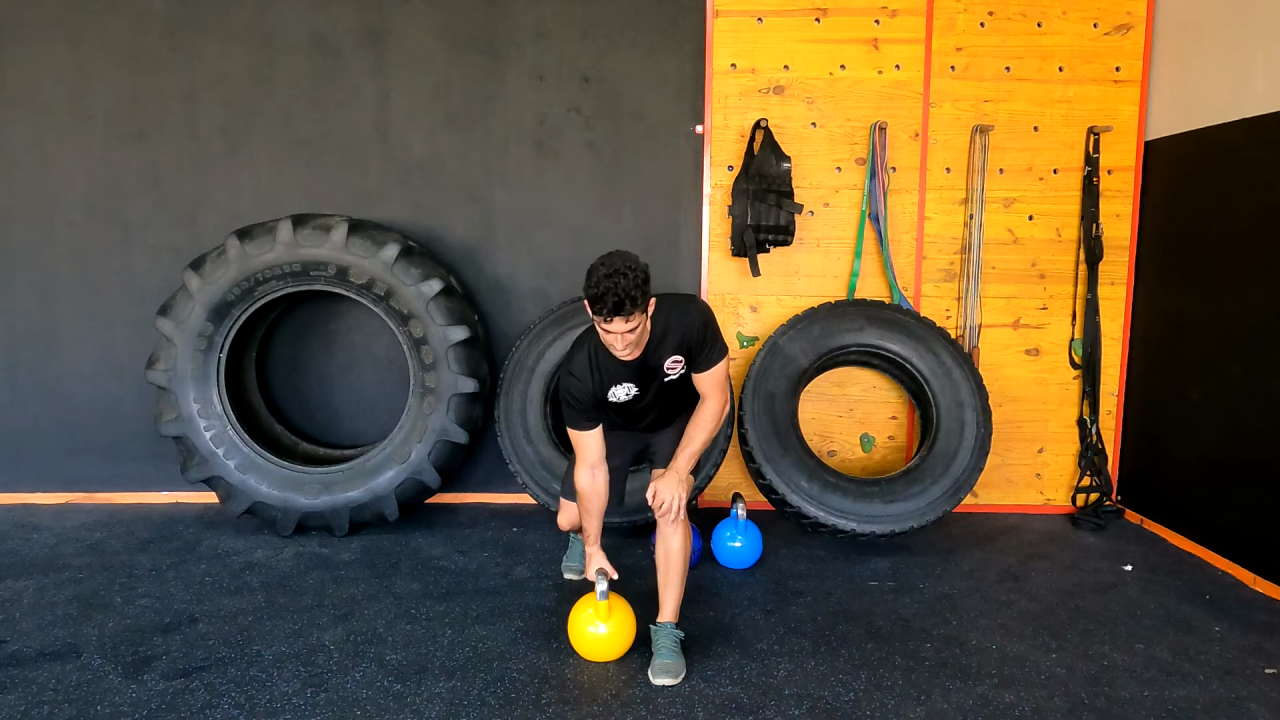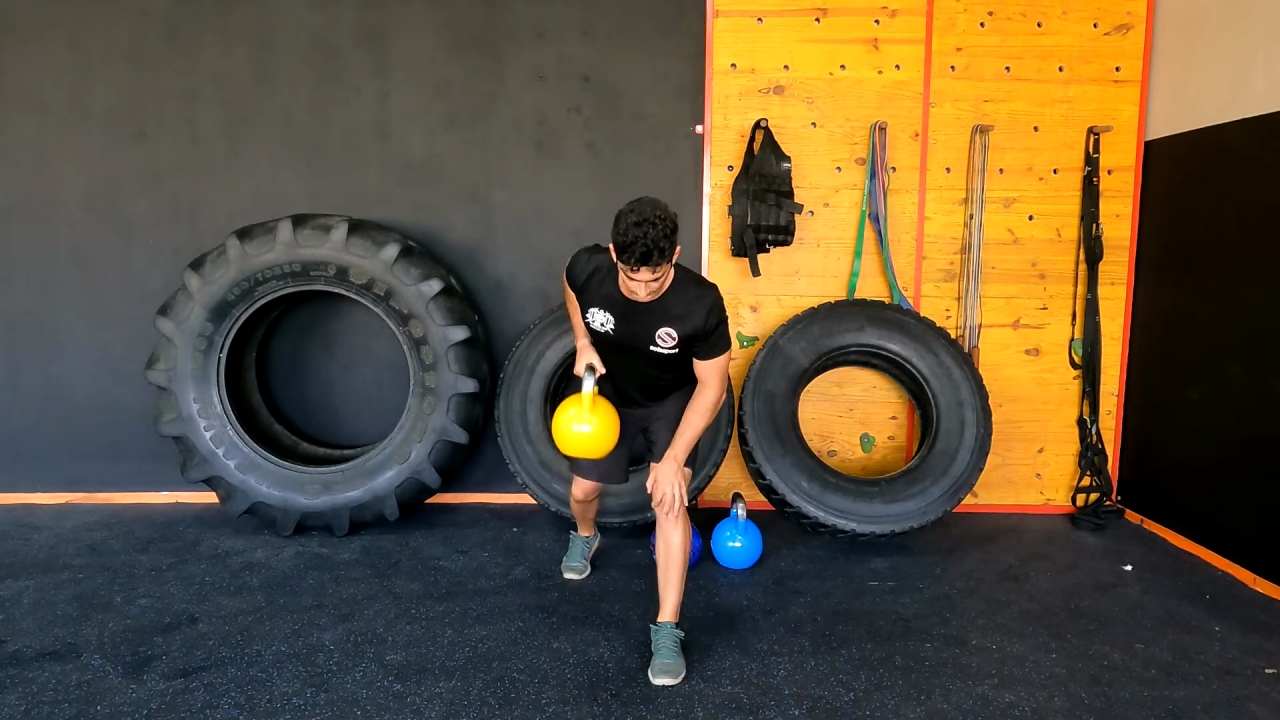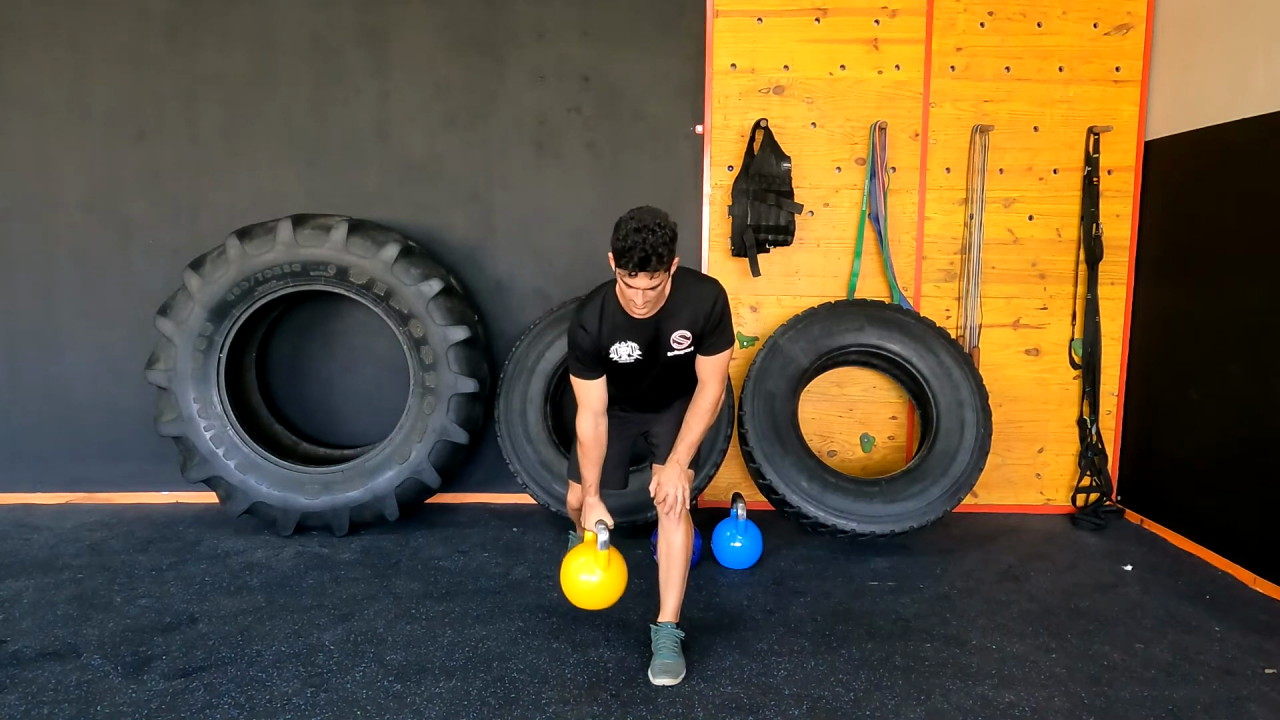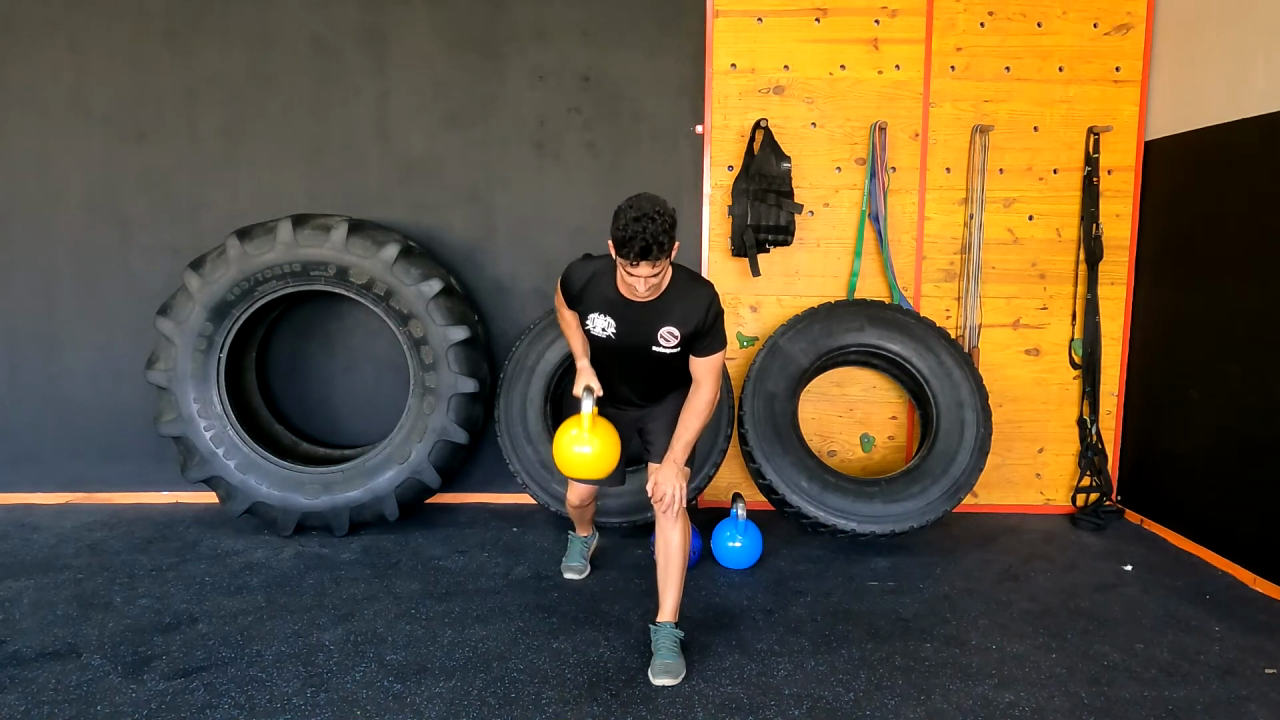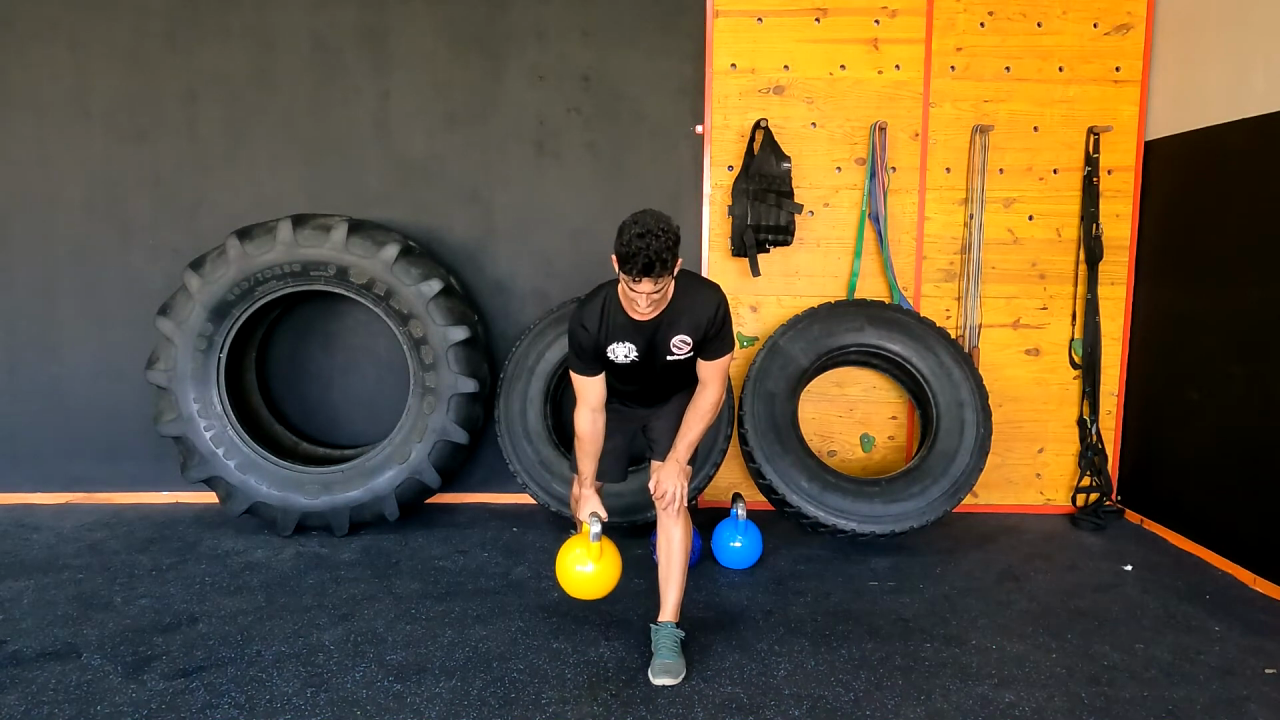
dt=1s
person 1, frame 1
left shoulder: (691, 318)
right shoulder: (579, 371)
left elbow: (715, 397)
right elbow: (590, 465)
left wrist: (676, 470)
right wrist: (593, 549)
left hip: (677, 420)
right hip: (613, 427)
left knee: (669, 505)
right knee: (570, 519)
left ankle: (666, 632)
right ankle: (582, 539)
person 1, frame 2
left shoulder: (701, 303)
right shoulder: (588, 268)
left elbow: (711, 386)
left wrist: (674, 458)
right wrist: (583, 341)
left hip: (673, 400)
right hip: (608, 394)
left knee: (670, 500)
right knee: (583, 489)
left ankle: (666, 631)
right ankle: (584, 535)
person 1, frame 3
left shoulder: (706, 299)
right shoulder: (589, 321)
left elbow: (711, 384)
right elbow: (592, 415)
left wrist: (677, 462)
right wrist: (592, 497)
left hip: (676, 404)
right hip: (614, 405)
left knee: (672, 500)
right knee: (578, 500)
left ankle: (666, 631)
right ankle: (582, 534)
person 1, frame 4
left shoulder: (698, 301)
right shoulder: (583, 277)
left elbow: (706, 386)
left wrist: (674, 460)
right wrist: (582, 364)
left hip: (668, 402)
right hip: (603, 397)
left knee: (669, 499)
right knee: (579, 493)
left ankle: (666, 631)
right ankle: (583, 535)
person 1, frame 5
left shoulder: (706, 303)
right shoulder: (590, 317)
left elbow: (711, 385)
right elbow: (590, 410)
left wrist: (676, 460)
right wrist: (587, 489)
left hip: (674, 401)
right hip: (614, 402)
left knee: (671, 498)
right knee: (583, 494)
left ankle: (666, 630)
